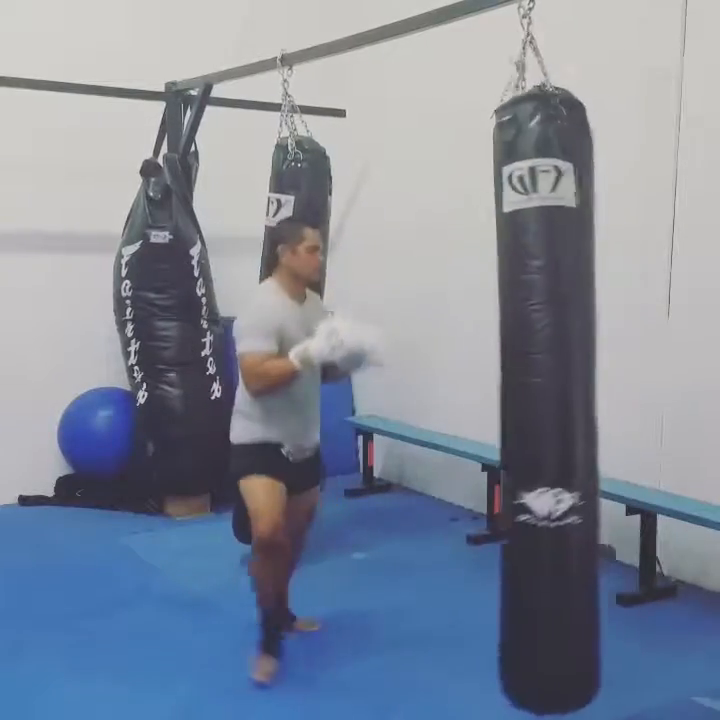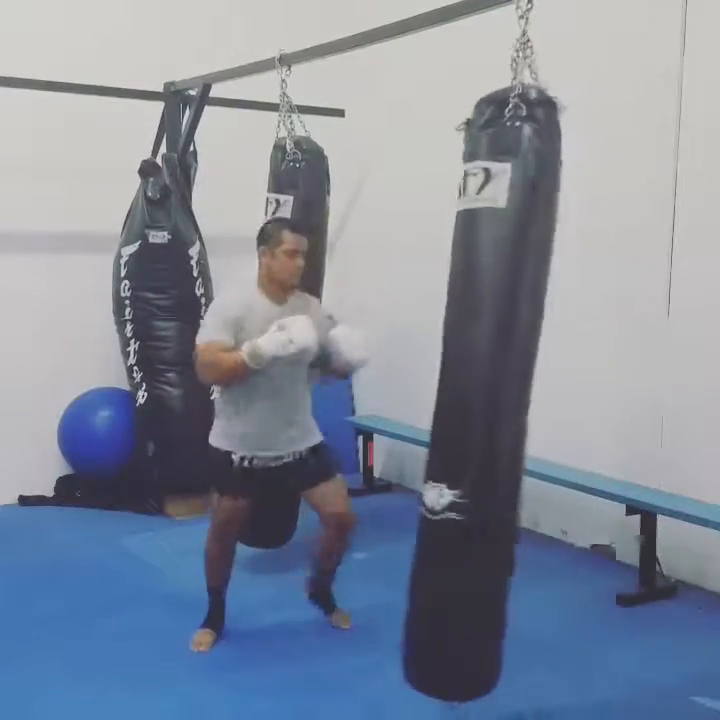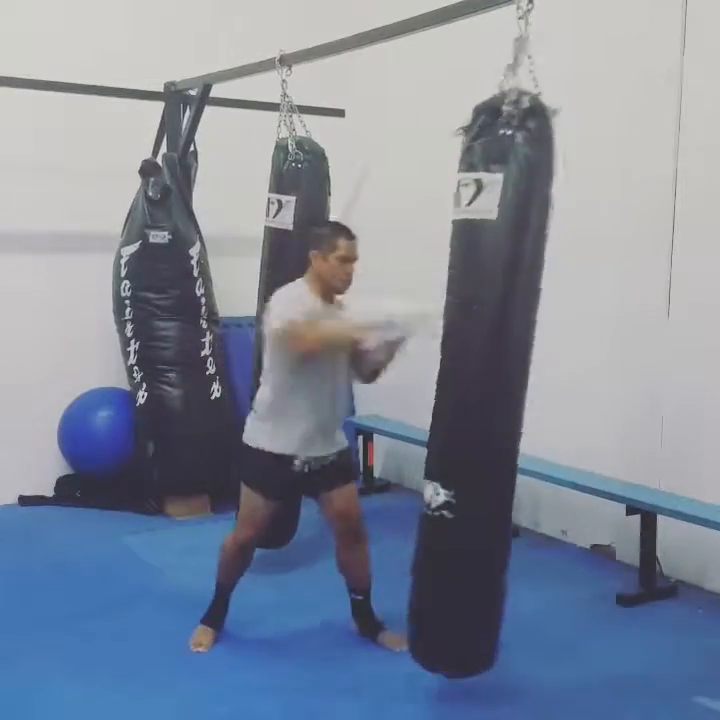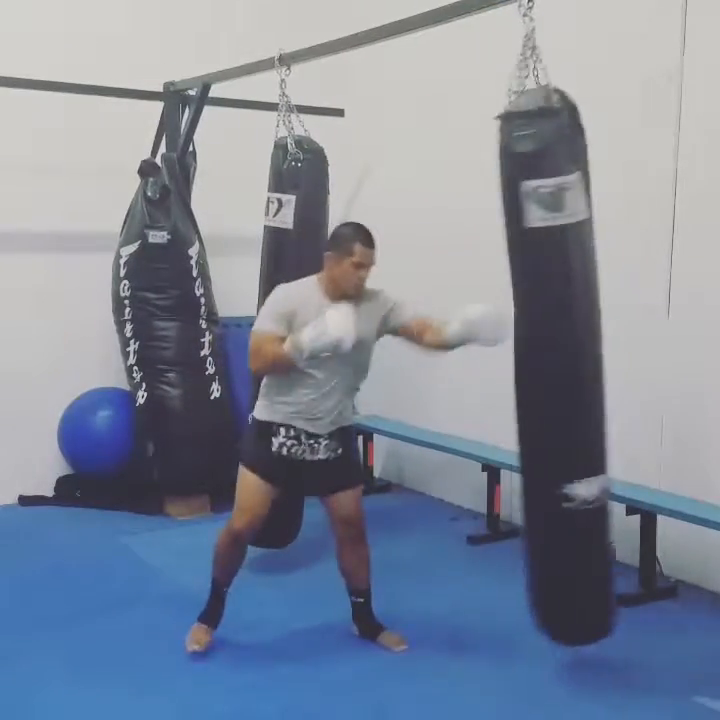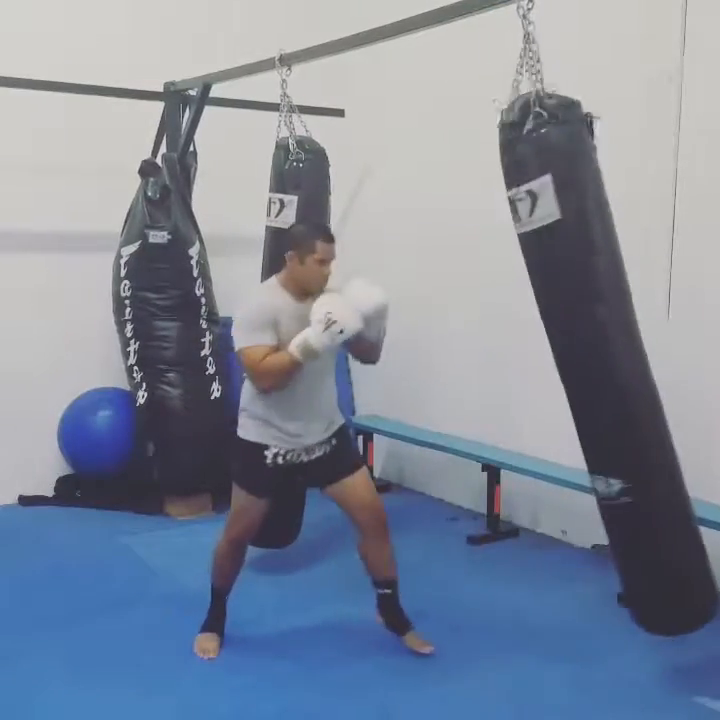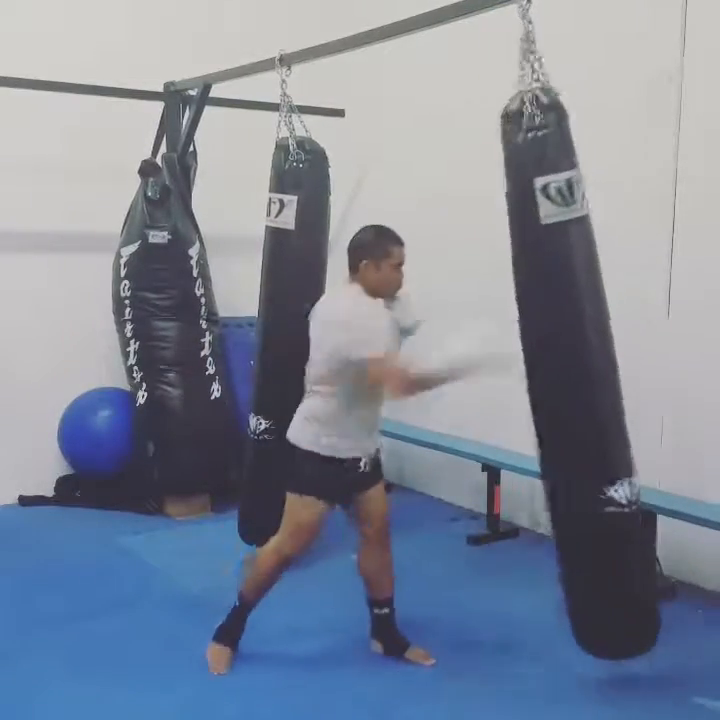
dt=0.4s
person 1, frame 1
left shoulder: (316, 307)
right shoulder: (262, 309)
right elbow: (258, 380)
left wrist: (346, 359)
right wrist: (310, 352)
left hip: (304, 441)
right hip: (259, 442)
left knee: (295, 529)
right knee: (268, 533)
left ankle: (278, 607)
right ankle: (269, 638)
person 1, frame 2
left shoulder: (311, 309)
right shoulder: (230, 306)
left elbow: (334, 365)
right elbow: (209, 370)
left wrist: (348, 357)
right wrist: (267, 346)
left hip: (299, 441)
right hip: (238, 445)
left knee: (341, 517)
right knee: (225, 533)
left ankle: (320, 589)
right ankle: (215, 615)
person 1, frame 3
left shoulder: (341, 311)
right shoulder: (289, 300)
left elbow: (366, 373)
right elbow: (303, 345)
left wrist: (385, 345)
right wrist: (358, 328)
left hip: (330, 443)
right hip: (274, 445)
left knee: (352, 526)
right knee: (247, 537)
left ankle: (365, 618)
right ankle: (216, 613)
person 1, frame 4
left shoulder: (378, 304)
right shoulder: (288, 298)
left elbow: (428, 333)
right elbow: (259, 361)
left wrist: (464, 328)
right wrist: (309, 340)
left hip: (334, 434)
right hip: (277, 427)
left knee: (350, 527)
right knee: (242, 527)
left ankle: (364, 619)
right ankle: (211, 612)
person 1, frame 5
left shoulder: (331, 298)
right shoulder: (258, 307)
left elbow: (367, 355)
right elbow: (264, 375)
left wrist: (372, 324)
right wrist: (314, 337)
left hip: (326, 434)
right hip: (267, 441)
left knee: (373, 515)
right knee: (239, 533)
left ankle: (392, 612)
right ankle: (214, 620)
person 1, frame 6
left shoulder: (340, 302)
right shoulder: (363, 312)
right elbow: (393, 382)
left wrist: (398, 330)
right wrist: (453, 367)
left hip: (354, 443)
right hip: (322, 448)
left knee: (376, 529)
right knee: (294, 544)
left ankle: (385, 633)
right ankle: (229, 630)
